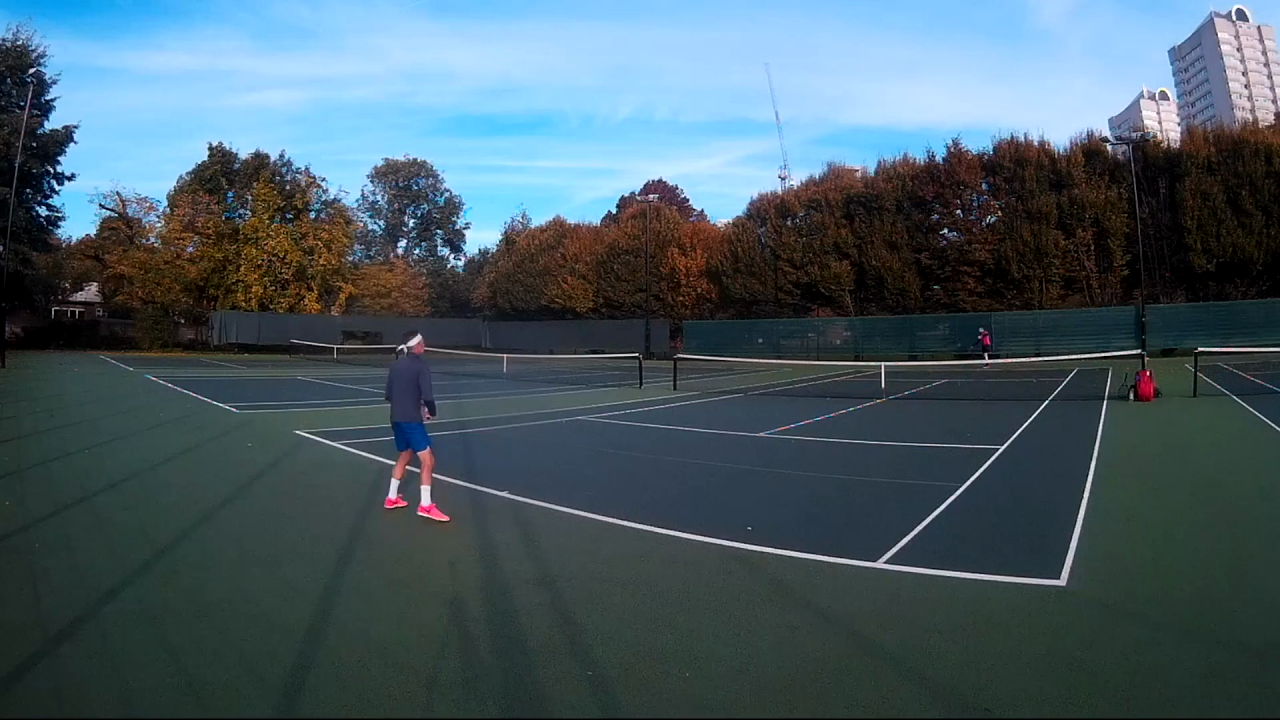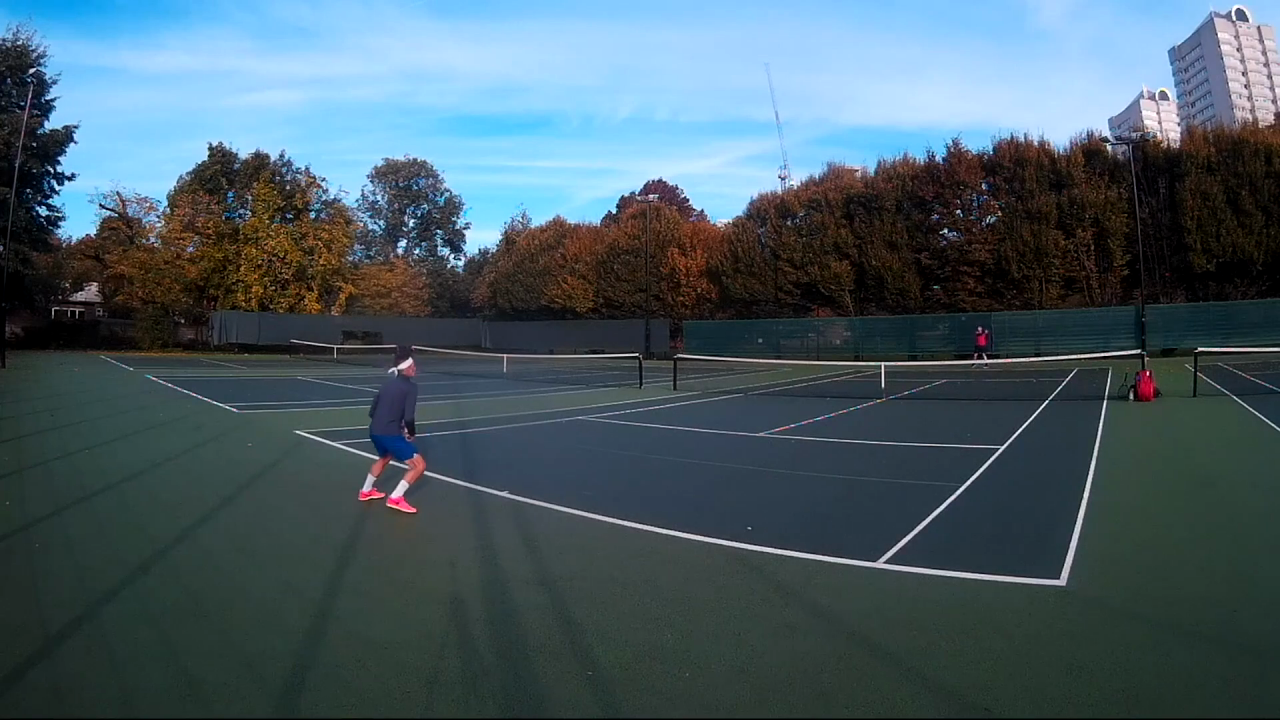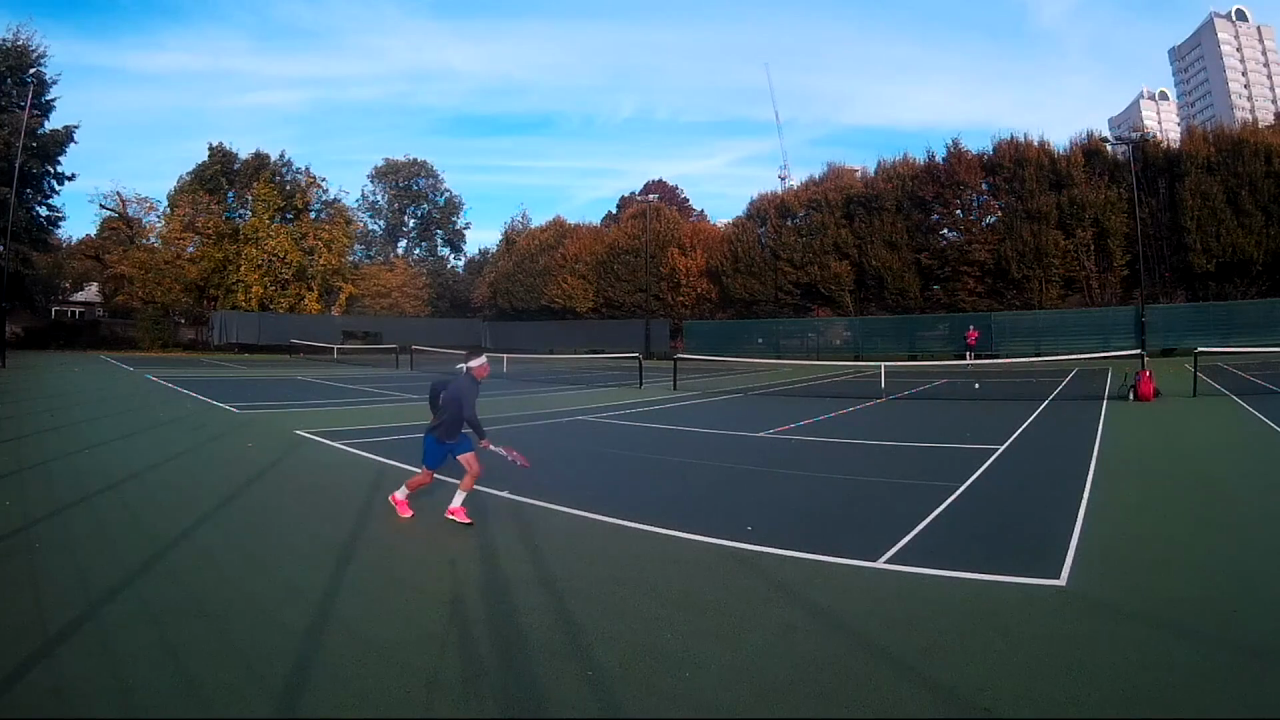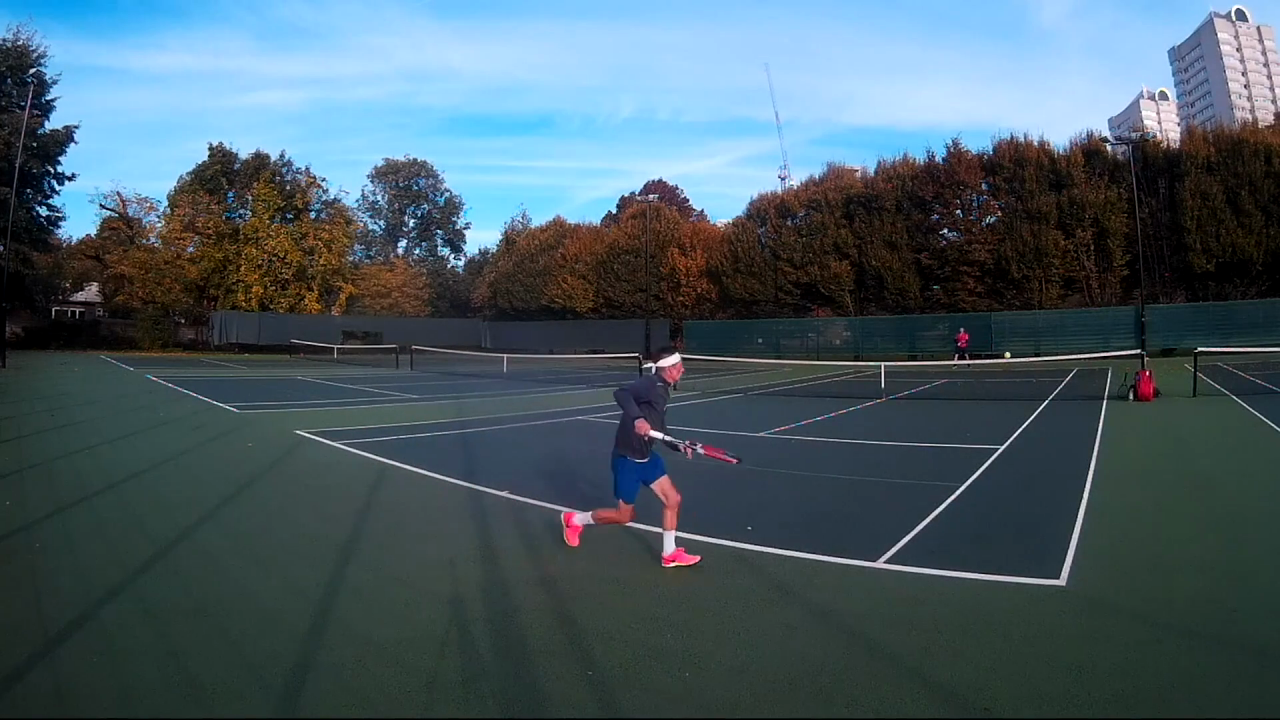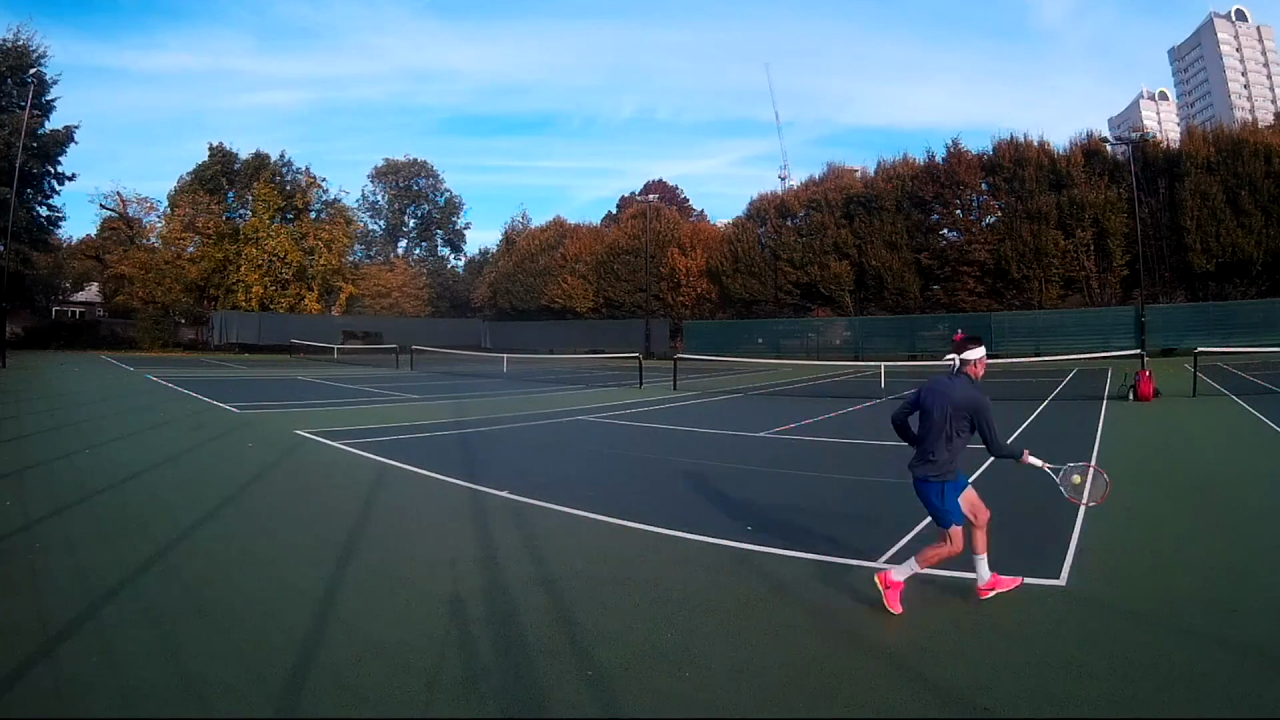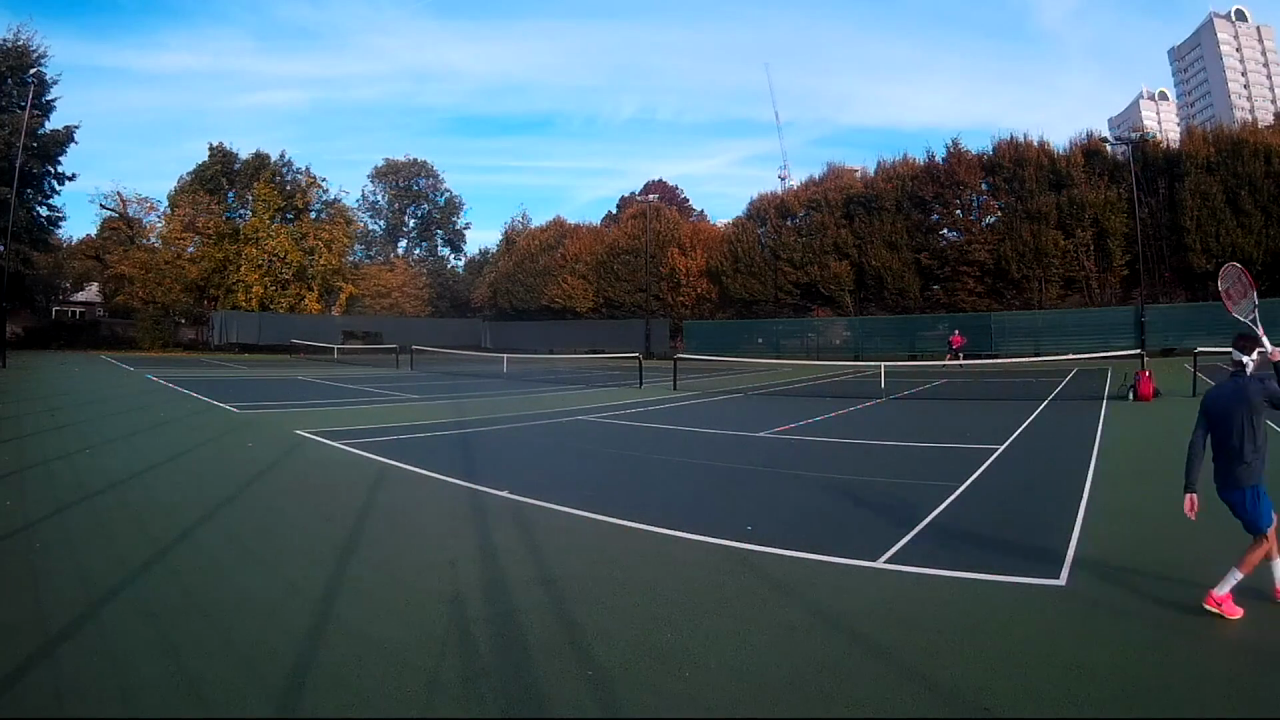
dt=0.5s
person 1, frame 1
left shoulder: (396, 366)
right shoulder: (420, 365)
left elbow: (388, 395)
right elbow: (427, 395)
right wrist: (431, 412)
left hip: (396, 419)
right hip: (412, 420)
left knee: (404, 458)
right knee: (428, 461)
left ankle: (392, 497)
right ankle: (426, 505)
person 1, frame 2
left shoulder: (387, 385)
right shoulder: (410, 387)
left elbow: (372, 412)
right elbow: (409, 416)
right wrist: (411, 432)
left hip: (375, 432)
right hip: (390, 434)
left knee: (385, 459)
right knee: (419, 465)
left ankle: (366, 491)
right ankle: (396, 498)
person 1, frame 3
left shoulder: (464, 381)
right shoulder: (467, 386)
left elbow: (435, 386)
right elbow: (469, 416)
left wrist: (436, 413)
right wrist: (482, 436)
left hip: (455, 435)
right hip: (438, 437)
left knee: (475, 470)
right knee: (427, 477)
left ankle: (454, 508)
right ankle: (398, 497)
person 1, frame 4
left shoulder: (663, 390)
right shoulder: (652, 385)
right elbow: (622, 393)
left wrist: (677, 446)
right wrist: (637, 418)
left hip: (646, 456)
right hip: (627, 458)
left knee: (673, 500)
right knee: (623, 515)
left ankle: (670, 553)
right ankle: (574, 519)
person 1, frame 5
left shoulder: (934, 385)
right shoulder: (975, 398)
left elbow: (897, 418)
right elbow: (995, 447)
left wrist: (916, 441)
right wrist: (1020, 454)
left hip: (945, 473)
right hip: (936, 478)
left knee: (982, 517)
right knee: (954, 545)
left ankle: (986, 581)
right ankle: (893, 579)
person 1, frame 6
left shoulder: (1212, 396)
left elbow: (1196, 444)
left wrist: (1190, 488)
left hip: (1227, 484)
right hip: (1246, 482)
right ankle: (1218, 596)
